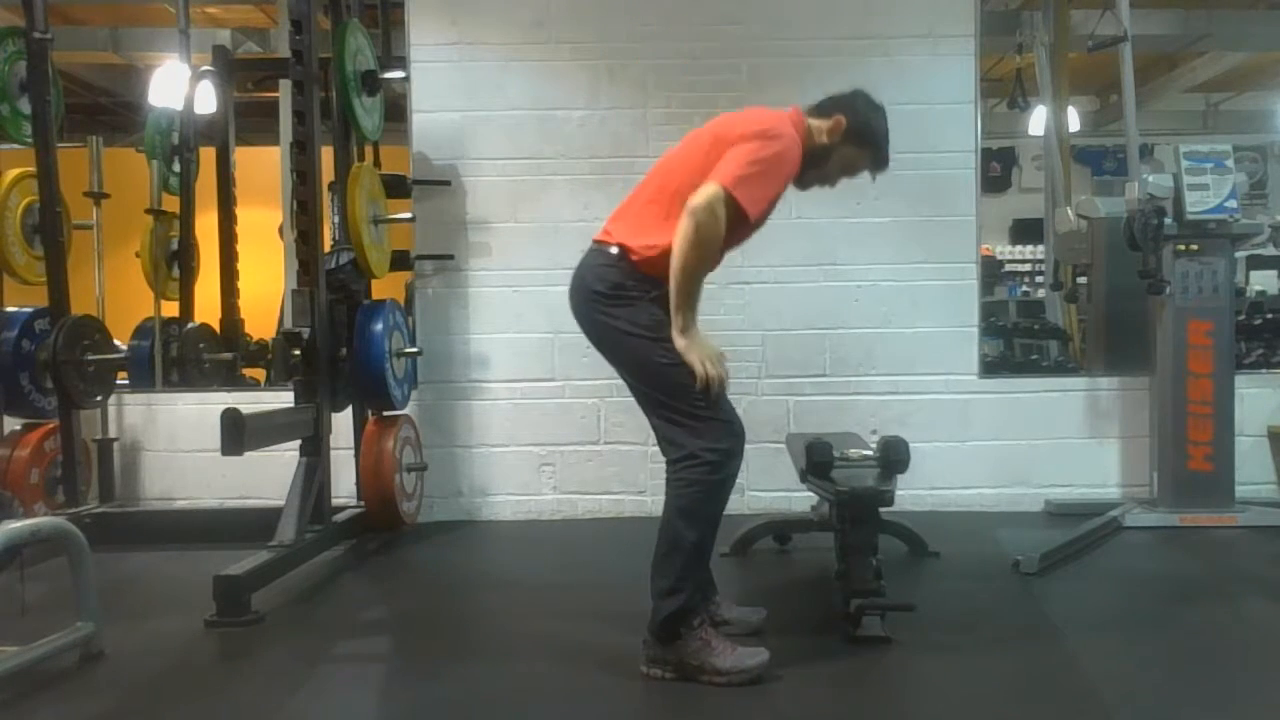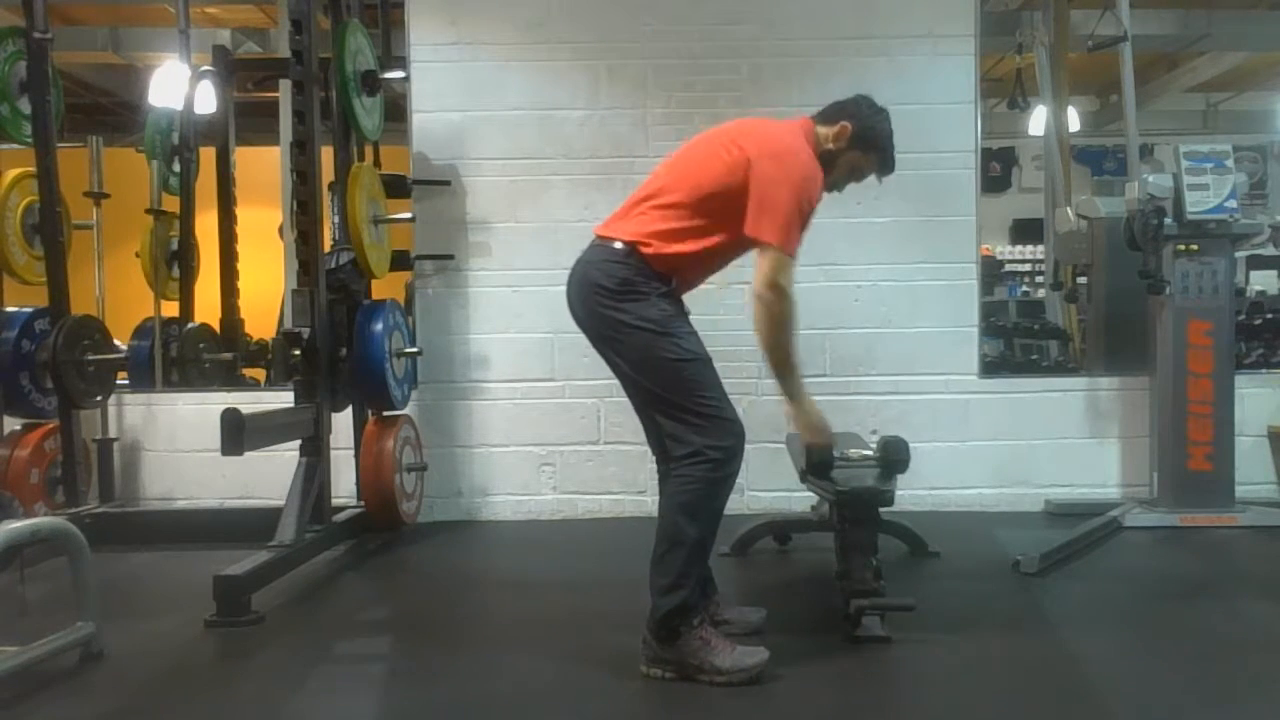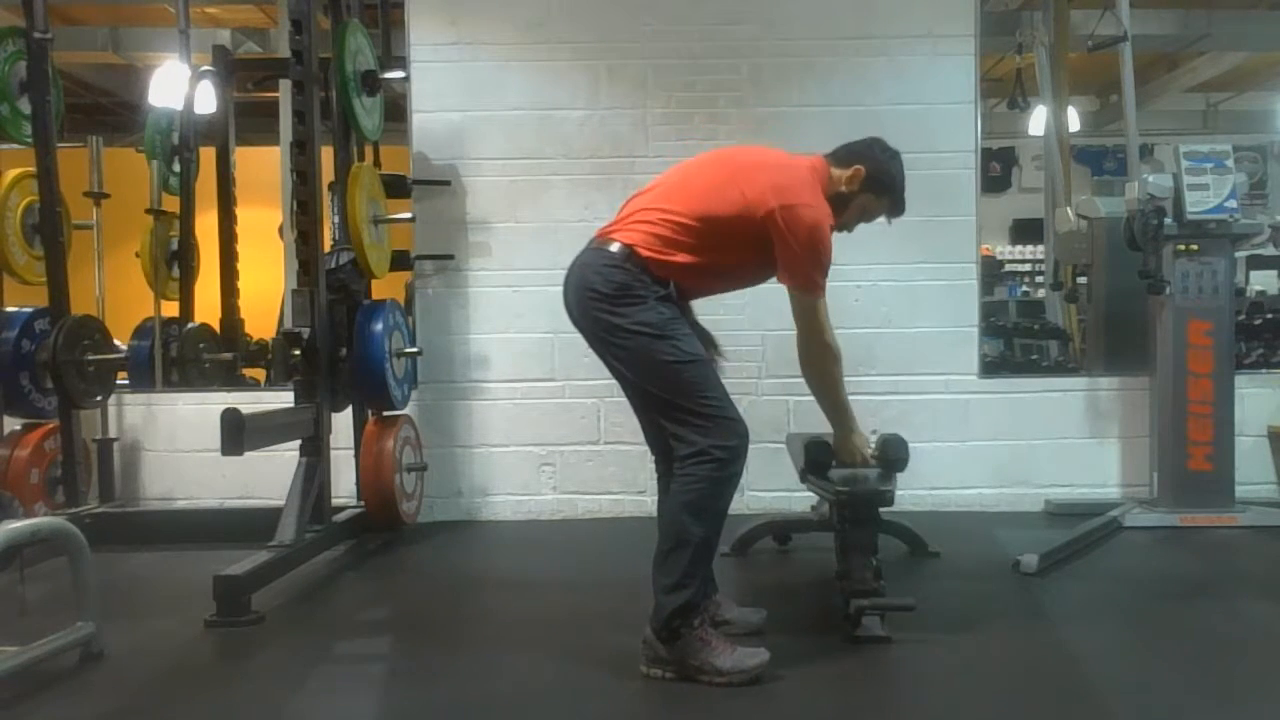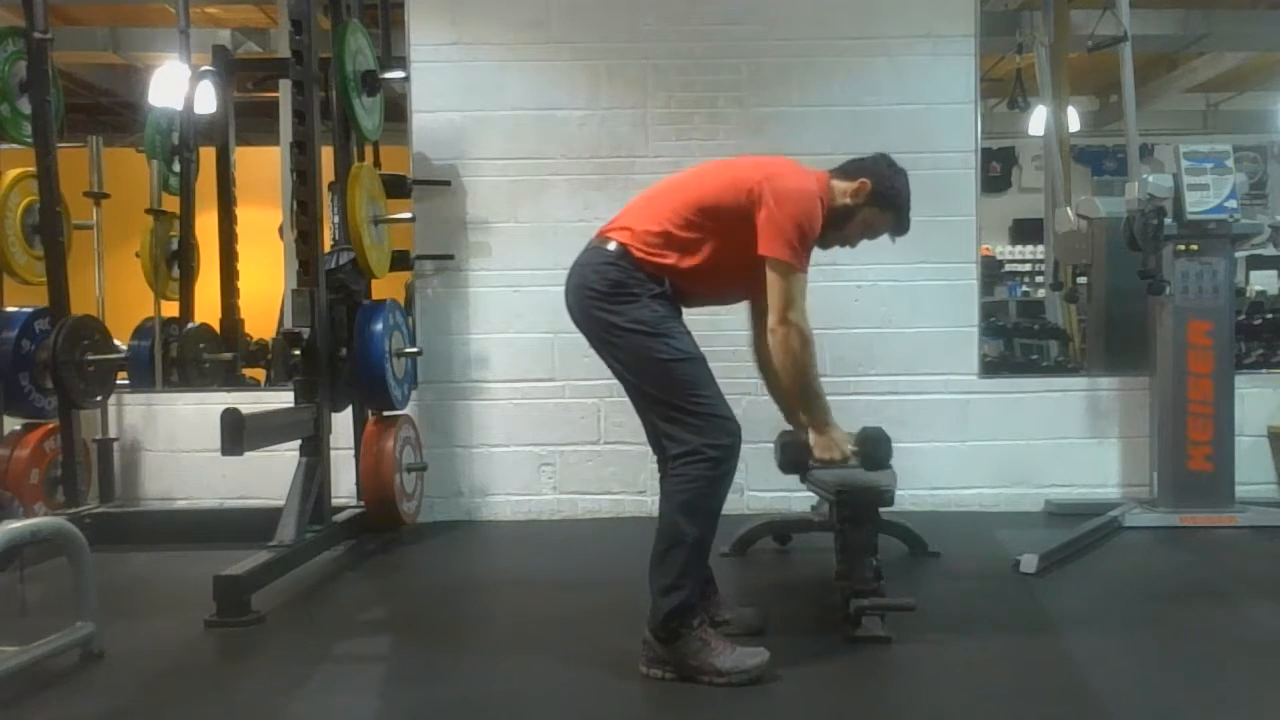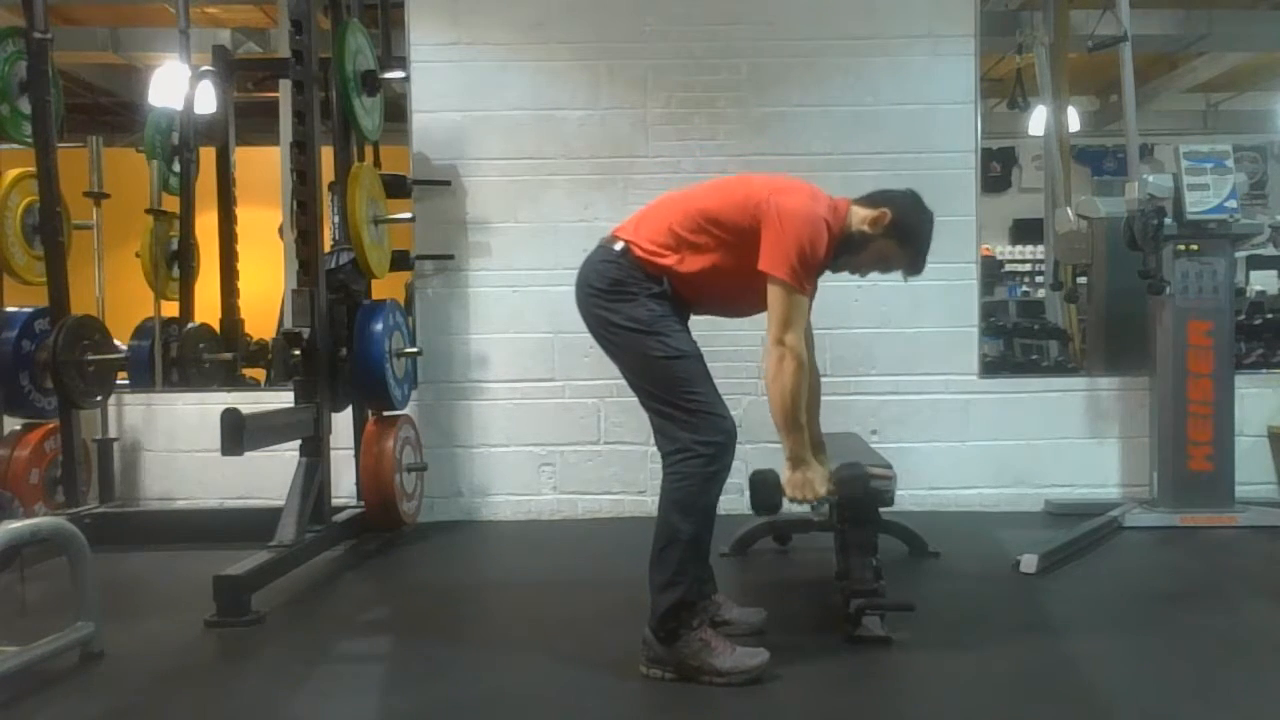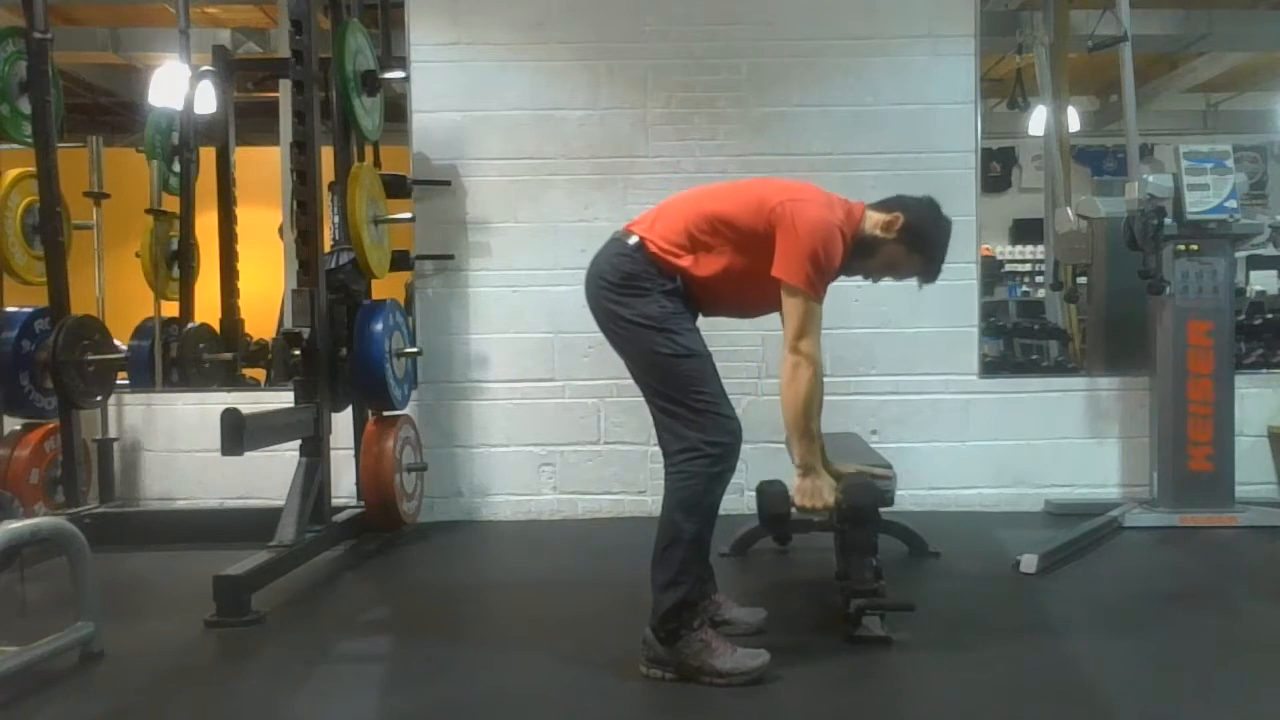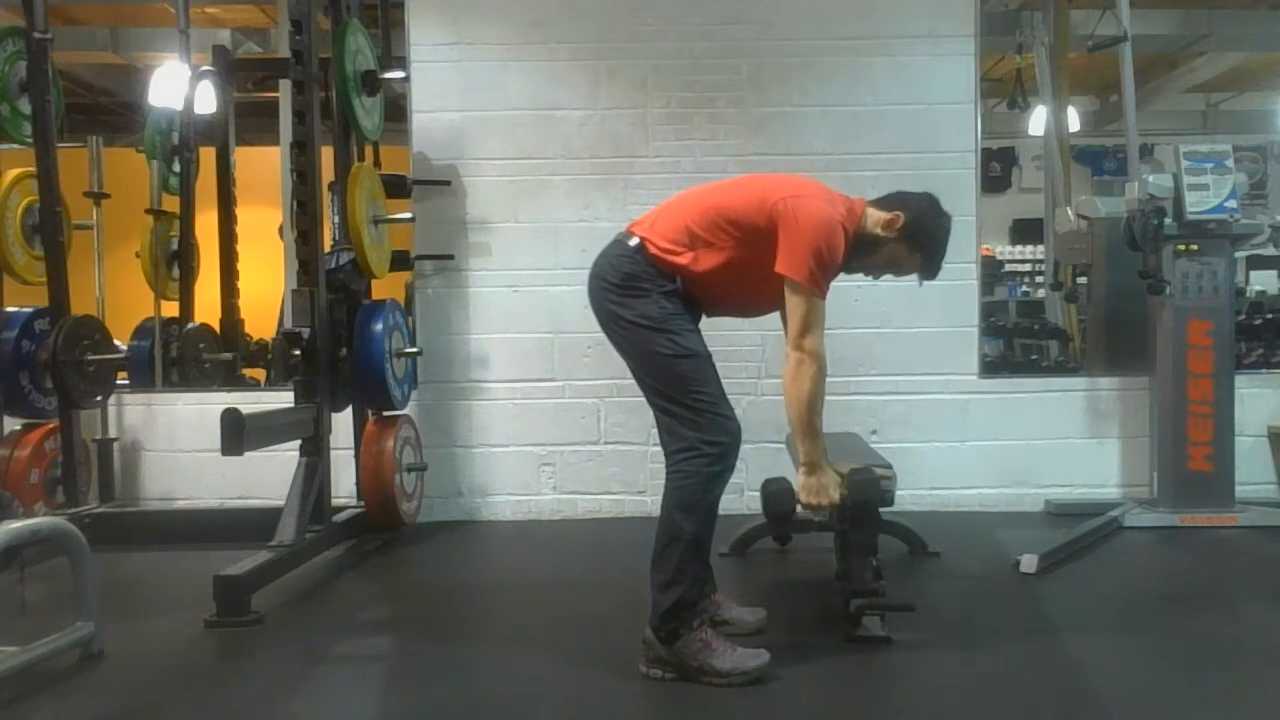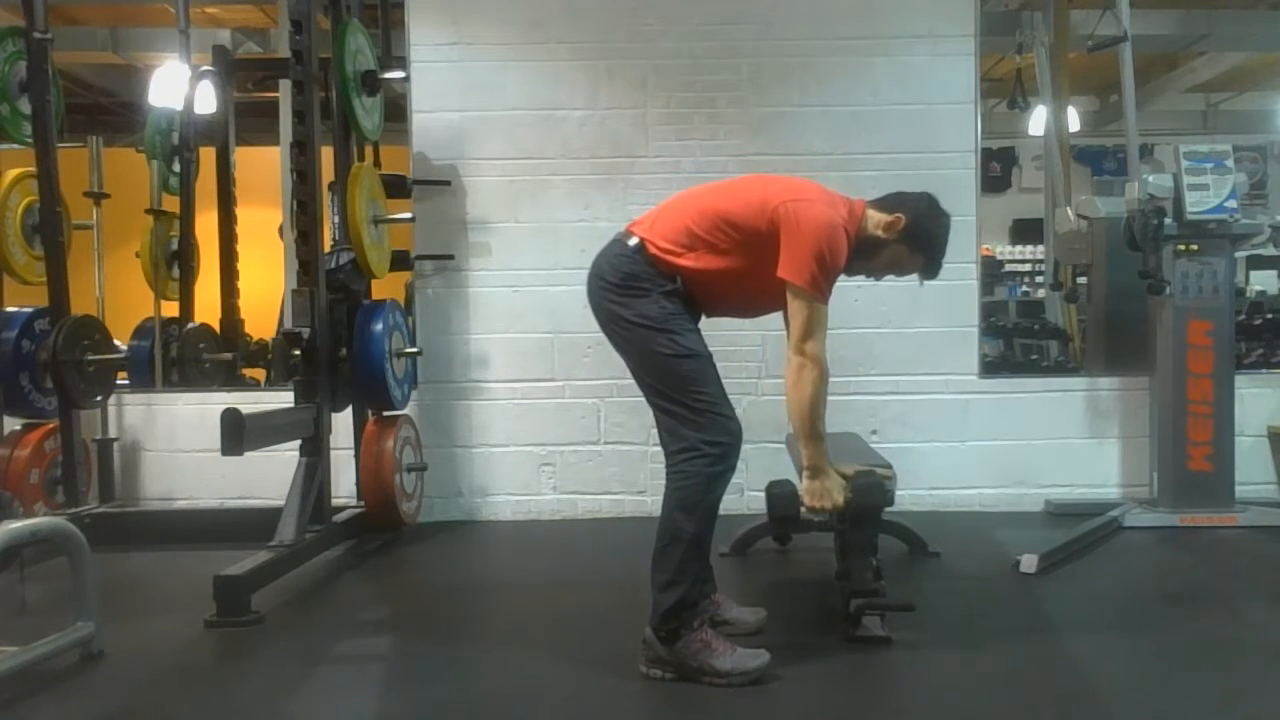
dt=0.4s
person 1, frame 1
left shoulder: (765, 133)
right shoulder: (780, 139)
right elbow: (702, 213)
left wrist: (681, 324)
right wrist: (685, 329)
left hip: (616, 281)
right hip: (622, 289)
left knee: (700, 442)
right knee: (713, 442)
left ankle: (694, 599)
right ankle: (674, 635)
person 1, frame 2
left shoulder: (769, 141)
right shoulder: (795, 164)
right elbow: (771, 291)
right wrist: (796, 397)
left hip: (605, 276)
right hip: (627, 285)
left knee: (689, 444)
right knee: (714, 441)
left ankle: (694, 599)
right ankle: (673, 635)
person 1, frame 3
left shoulder: (776, 174)
right shoulder: (806, 207)
right elbow: (816, 343)
left wrist: (694, 337)
right wrist: (846, 430)
left hip: (598, 275)
right hip: (624, 286)
left knee: (688, 445)
right knee: (718, 443)
left ankle: (694, 599)
right ankle: (675, 635)
person 1, frame 4
left shoulder: (787, 206)
right shoulder: (797, 197)
left elbow: (771, 334)
right elbow: (787, 330)
left wrist: (809, 425)
right wrist: (824, 427)
left hip: (610, 280)
right hip: (621, 283)
left knee: (692, 441)
right knee: (710, 440)
left ankle: (694, 597)
right ankle: (674, 635)
person 1, frame 5
left shoulder: (811, 231)
right shoulder: (803, 221)
left elbow: (801, 355)
right elbow: (784, 351)
left wrist: (816, 452)
right wrist: (799, 460)
left hip: (630, 283)
right hip: (623, 283)
left knee: (700, 440)
right knee: (706, 441)
left ankle: (695, 597)
right ankle: (673, 634)
person 1, frame 6
left shoulder: (824, 228)
right shoulder: (818, 226)
left elbow: (804, 353)
right elbow: (799, 357)
left wrist: (818, 459)
right wrist: (808, 469)
left hip: (639, 279)
right hip: (635, 279)
left knee: (702, 441)
right knee: (710, 442)
left ankle: (695, 597)
right ankle: (674, 635)
person 1, frame 7
left shoulder: (824, 224)
right shoulder: (820, 222)
left elbow: (803, 349)
right elbow: (802, 353)
left wrist: (817, 459)
right wrist: (812, 465)
left hip: (643, 280)
right hip: (637, 280)
left knee: (706, 441)
right knee: (708, 443)
left ankle: (694, 597)
right ankle: (674, 635)
person 1, frame 8
left shoulder: (824, 225)
right shoulder: (821, 226)
left elbow: (805, 353)
right elbow: (805, 358)
left wrist: (820, 461)
right wrist: (815, 469)
left hip: (642, 279)
right hip: (636, 280)
left knee: (706, 442)
right knee: (709, 443)
left ankle: (695, 596)
right ankle: (674, 634)
